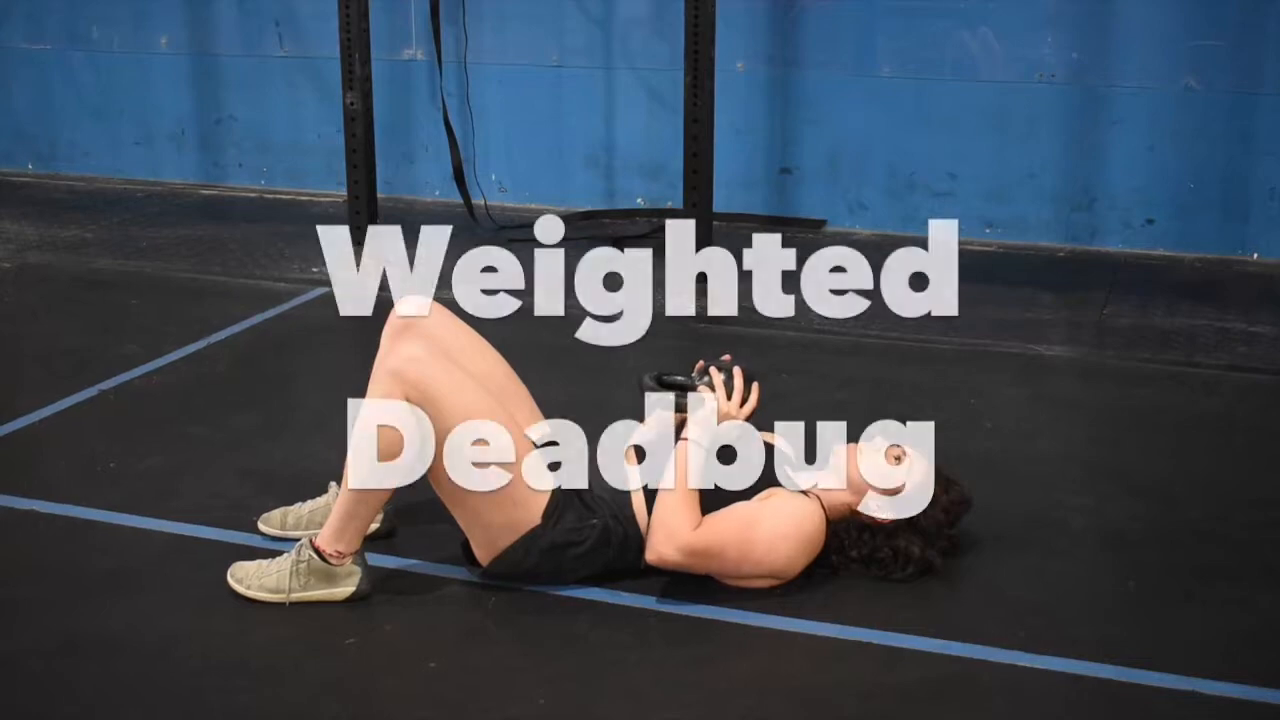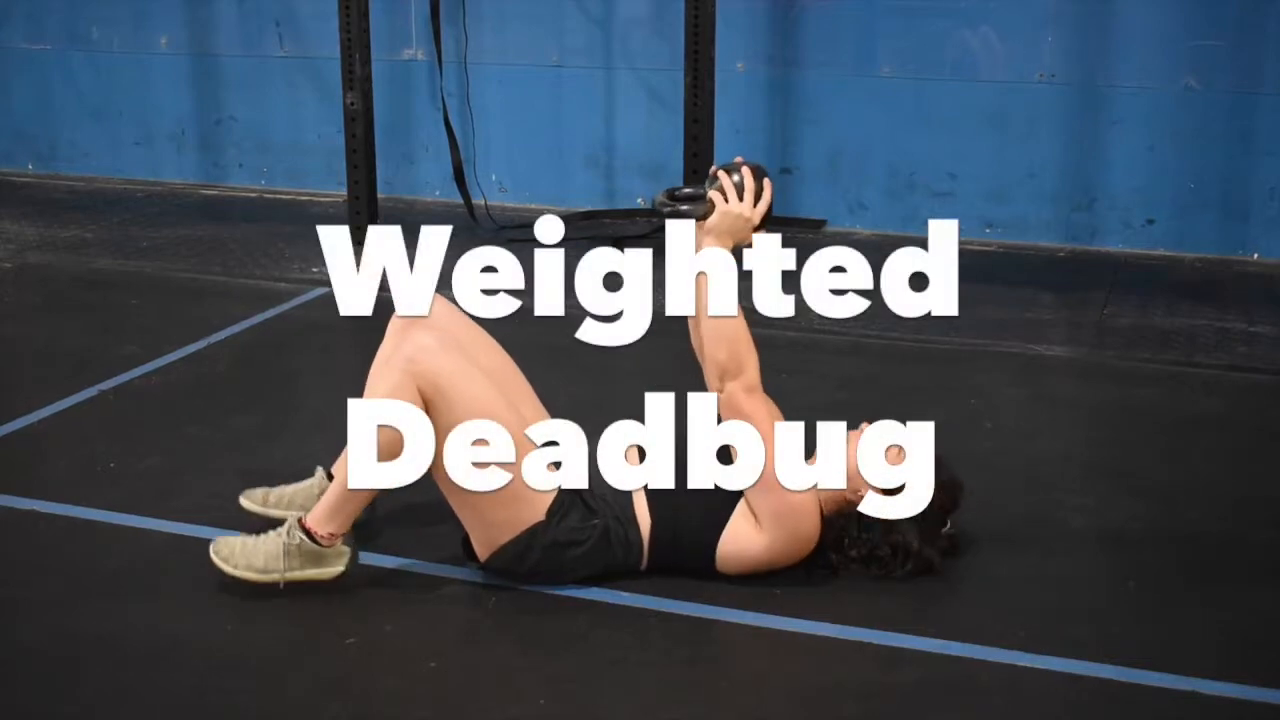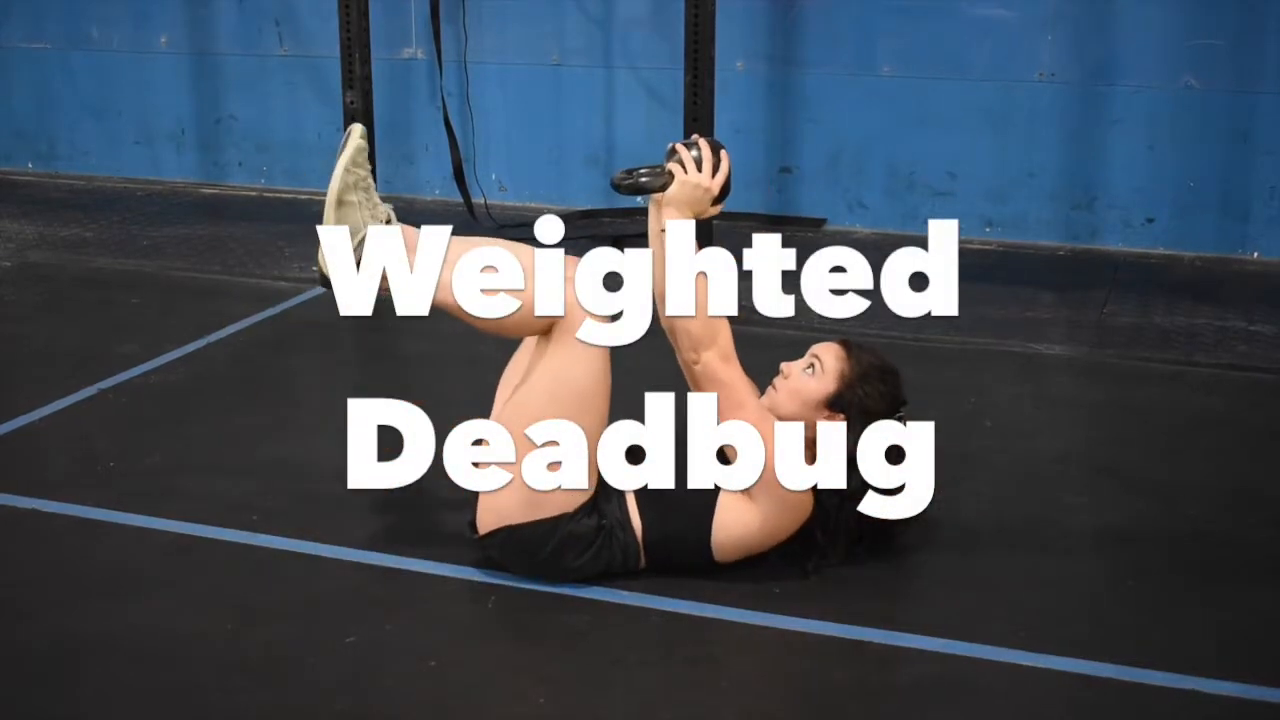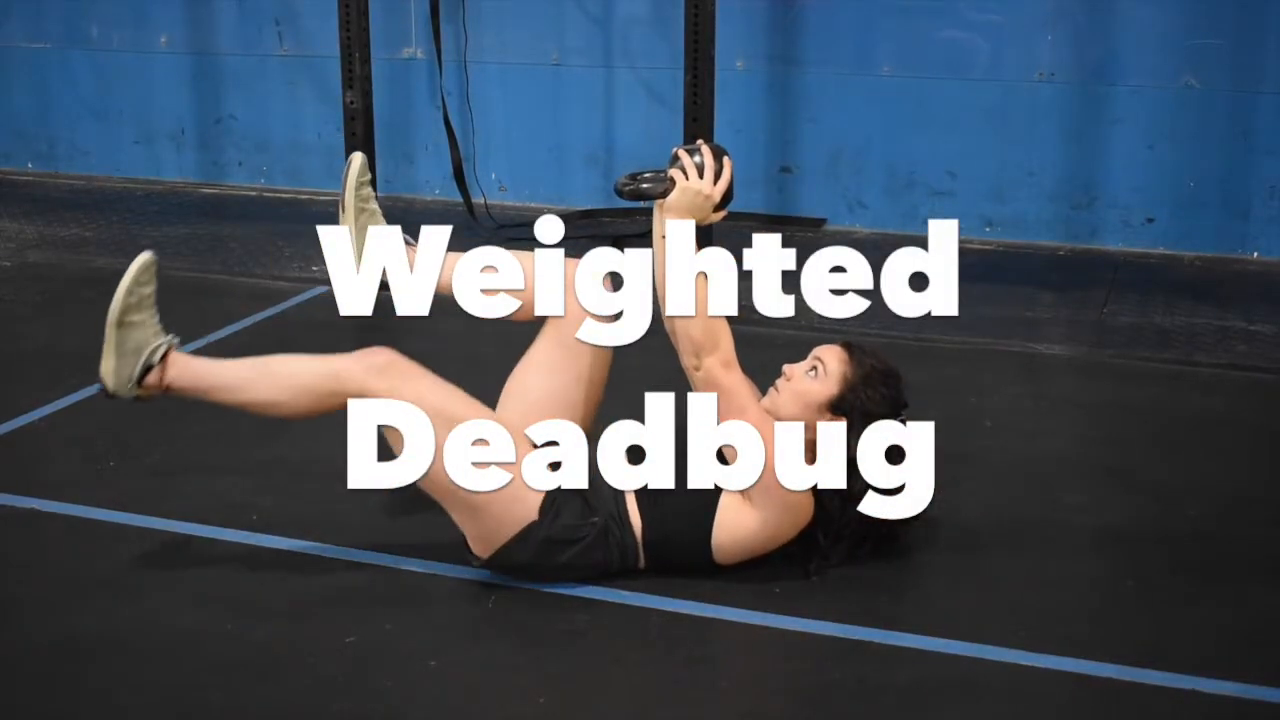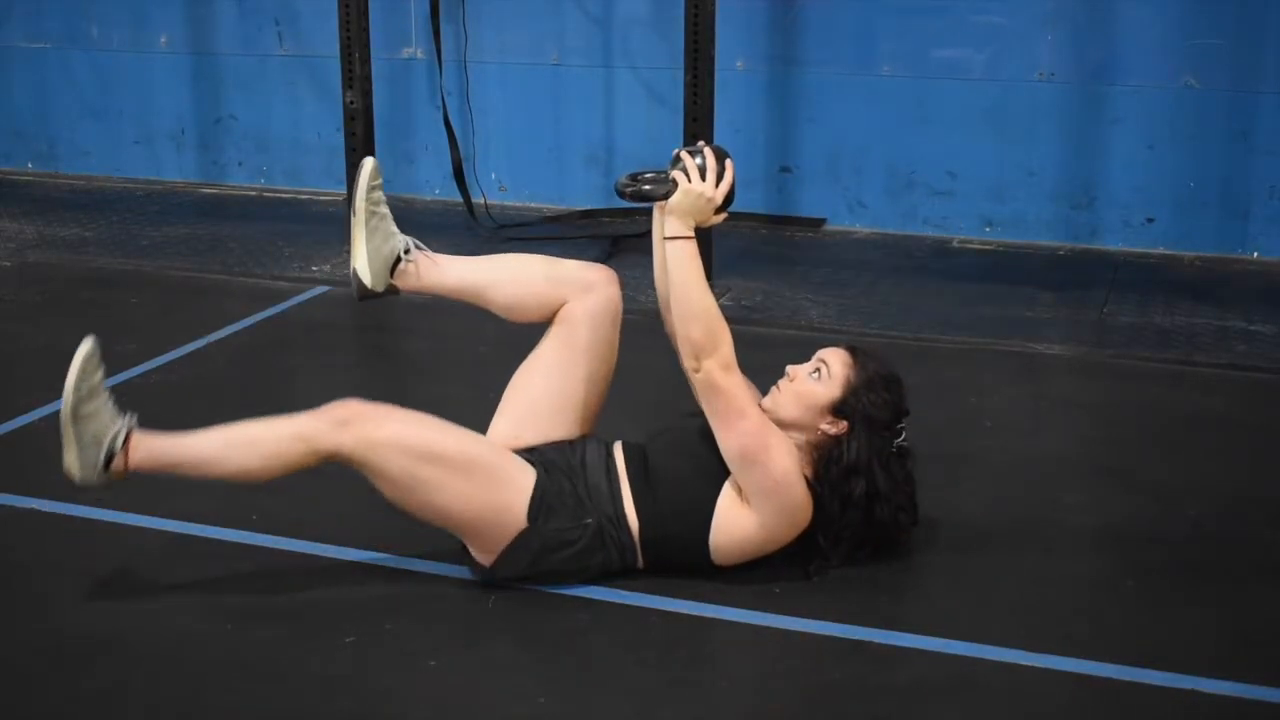
dt=1s
person 1, frame 1
left shoulder: (798, 530)
right shoulder: (788, 471)
left elbow: (667, 544)
left wrist: (697, 432)
left hip: (549, 531)
left knee: (407, 367)
right knee: (414, 317)
left ankle: (330, 558)
right ankle: (356, 501)
person 1, frame 2
left shoulder: (794, 526)
right shoulder: (786, 468)
left elbow: (736, 386)
right elbow: (715, 364)
left wrist: (719, 247)
right wrist: (700, 240)
left hip: (551, 534)
right hip: (561, 483)
left knee: (420, 358)
right knee: (422, 313)
left ankle: (318, 538)
right ankle: (341, 484)
person 1, frame 3
left shoulder: (787, 491)
right shoulder: (770, 445)
left elbow: (705, 357)
right elbow: (691, 338)
left wrist: (676, 222)
right wrist: (665, 219)
left hip: (545, 534)
right hip: (544, 506)
left knee: (574, 295)
right knee: (569, 286)
person 1, frame 4
left shoulder: (786, 496)
right shoulder: (765, 448)
left elbow: (706, 364)
right elbow: (710, 358)
left wrist: (678, 224)
right wrist: (673, 224)
left hip: (548, 529)
right hip: (555, 481)
left knee: (372, 372)
left ankle: (158, 367)
right ankle: (396, 261)
person 1, frame 5
left shoulder: (785, 498)
right shoulder: (761, 446)
left elbow: (709, 367)
right elbow: (703, 351)
left wrist: (679, 228)
right wrist: (670, 221)
left hip: (544, 528)
right hip: (548, 470)
left knee: (347, 423)
right knee: (593, 287)
left ankle: (126, 450)
right ankle: (403, 266)
